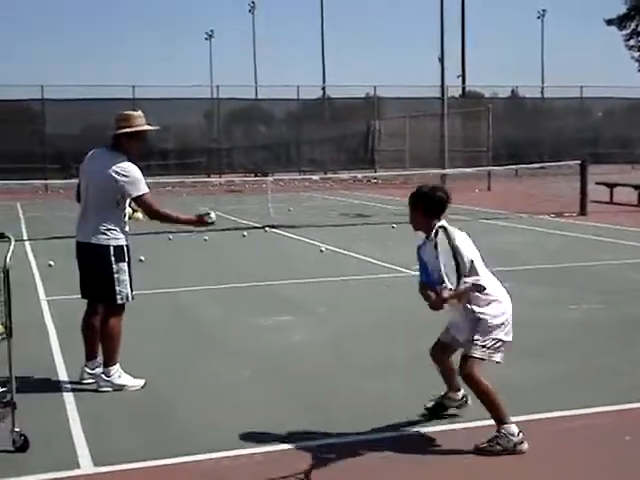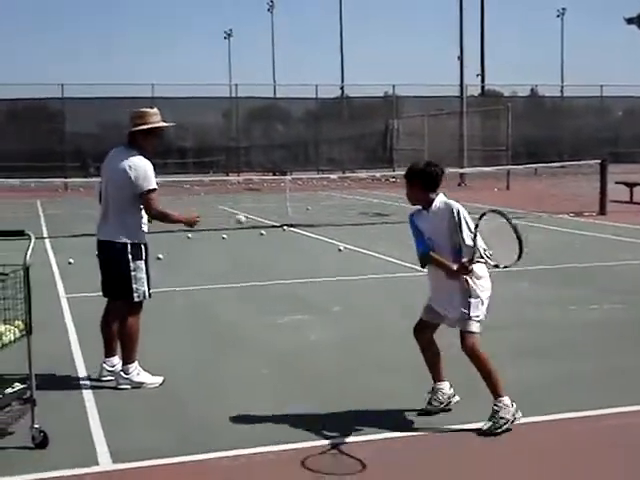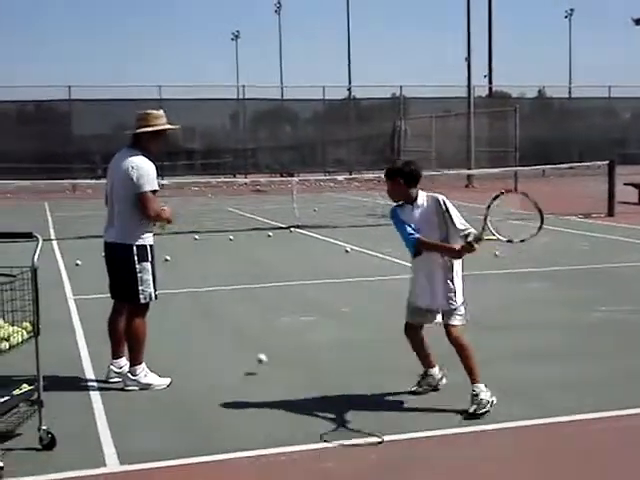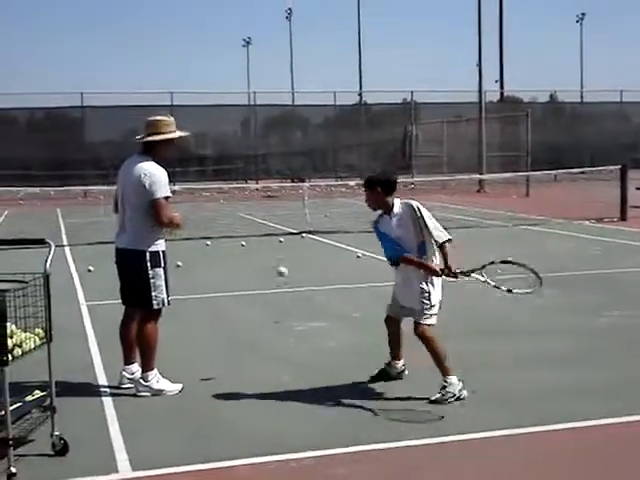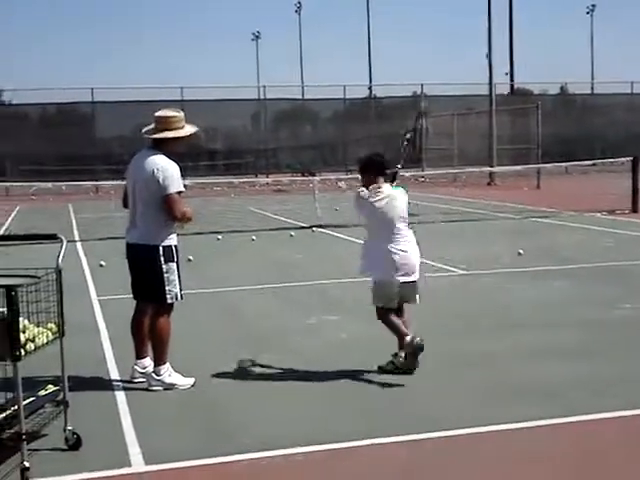
dt=0.3s
person 1, frame 1
left shoulder: (92, 156)
right shoulder: (125, 169)
left elbow: (80, 196)
right elbow: (153, 211)
right wrist: (192, 220)
left hip: (85, 242)
right hip: (108, 245)
left knee: (95, 306)
right knee: (113, 309)
left ankle: (91, 366)
right ankle: (110, 373)
person 1, frame 2
left shoulder: (113, 156)
right shoulder: (139, 164)
right elbow: (154, 210)
right wrist: (183, 219)
left hip: (107, 239)
right hip: (127, 243)
left knee: (115, 304)
right knee: (132, 307)
left ankle: (111, 363)
right ankle: (129, 371)
person 1, frame 3
left shoulder: (119, 158)
right shoulder: (142, 165)
right elbow: (150, 211)
right wrist: (165, 215)
left hip: (114, 241)
right hip: (134, 245)
left knee: (121, 306)
right knee: (138, 308)
left ankle: (118, 364)
right ankle: (136, 372)
person 1, frame 4
left shoulder: (128, 165)
right shoulder: (154, 172)
right elbow: (163, 217)
right wrist: (176, 220)
left hip: (125, 247)
right hip: (145, 252)
left knee: (132, 311)
right knee: (149, 315)
left ankle: (130, 370)
right ankle: (148, 378)
person 1, frame 5
left shoulder: (137, 160)
right shoulder: (166, 166)
left elbow: (127, 202)
right elbow: (176, 212)
right wrist: (188, 214)
left hip: (136, 242)
right hip: (158, 246)
left knee: (144, 306)
right knee: (162, 309)
left ankle: (142, 365)
right ankle: (161, 372)
person 2, frame 1
left shoulder: (454, 239)
right shoulder: (424, 248)
left elbow: (476, 282)
right elbow: (428, 284)
left wrist: (450, 297)
right wrist: (434, 297)
left hip: (489, 309)
right hip: (468, 312)
left knee: (468, 369)
right knee: (438, 353)
left ankle: (510, 434)
right ankle: (455, 395)
person 2, frame 2
left shoulder: (453, 209)
right shoulder: (416, 219)
left elbow: (474, 248)
right elbow: (425, 253)
left wrist: (465, 267)
right wrist: (448, 268)
left hip: (470, 286)
right hip: (443, 288)
left knee: (469, 344)
right knee: (422, 332)
left ankle: (505, 405)
right ankle: (442, 390)
person 2, frame 3
left shoulder: (437, 202)
right shoulder: (397, 213)
left elbow: (464, 231)
right elbow: (415, 241)
left wrist: (465, 245)
right wrist: (446, 248)
left hip: (447, 278)
right hip: (421, 280)
left knee: (454, 334)
right knee: (412, 330)
left ankle: (481, 391)
right ankle: (433, 373)
person 2, frame 4
left shoulder: (412, 208)
right shoulder: (379, 224)
left elbow: (439, 236)
right elbow: (396, 255)
left wrist: (447, 263)
right wrist: (426, 266)
left hip: (424, 280)
right hip: (406, 280)
left knee: (423, 329)
right knee: (391, 319)
left ankle: (453, 384)
right ankle: (396, 364)
person 2, frame 5
left shoulder: (362, 197)
right shoulder: (400, 194)
left hip: (386, 263)
right hip: (409, 259)
left knee: (384, 312)
right knee: (398, 307)
left ankle: (410, 342)
right ankle: (405, 355)
